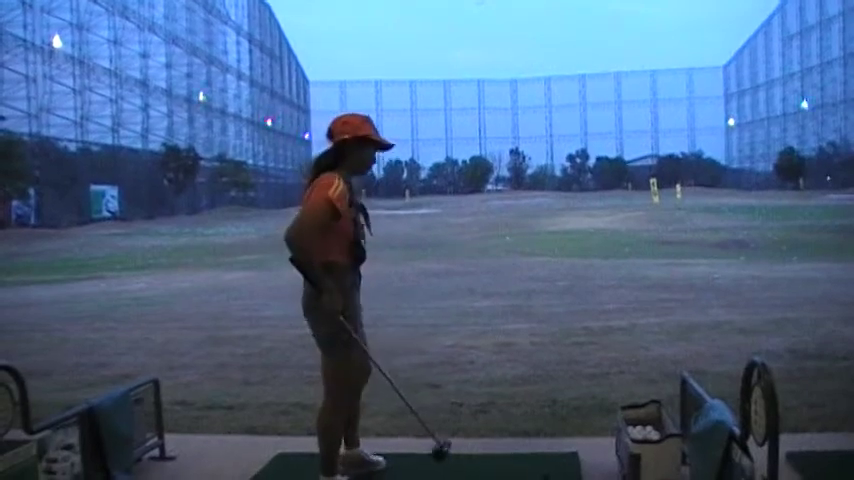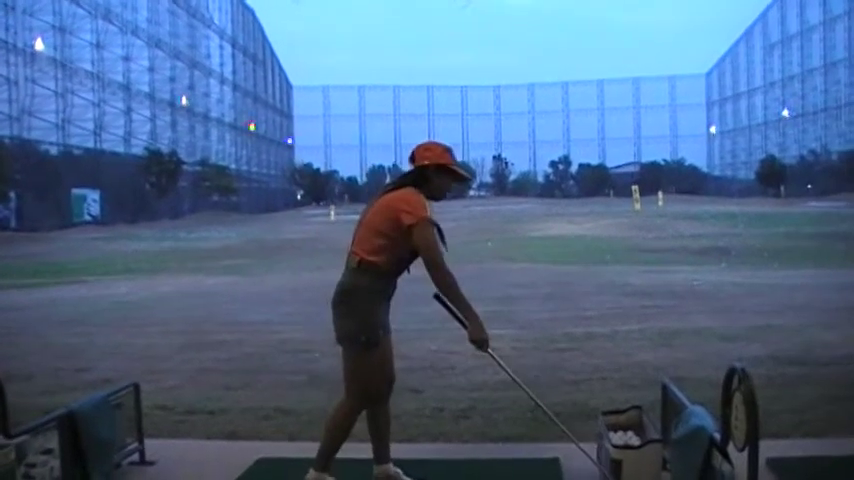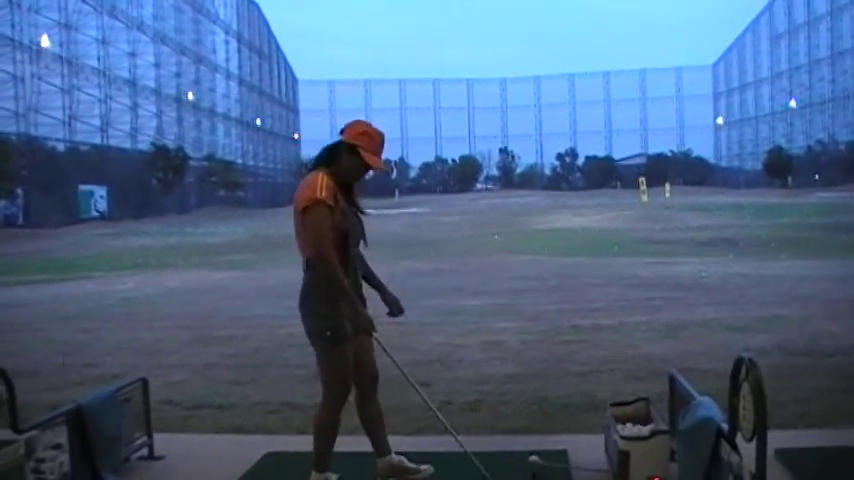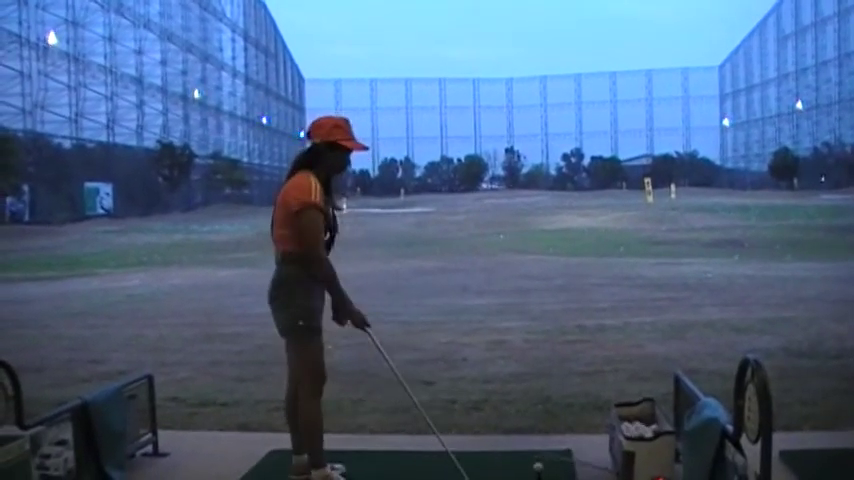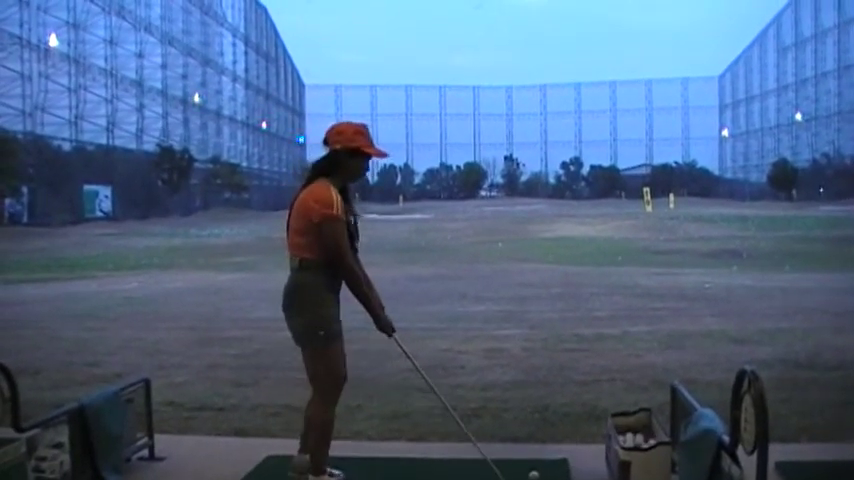
dt=1s
person 1, frame 1
left shoulder: (332, 185)
right shoulder: (334, 188)
right elbow: (295, 237)
right wrist: (324, 289)
left hip: (337, 293)
right hip: (332, 295)
left knee: (358, 374)
right knee: (338, 391)
person 1, frame 2
left shoulder: (399, 198)
right shoulder: (412, 203)
right elbow: (437, 269)
right wrist: (473, 321)
left hip: (369, 297)
right hip: (361, 299)
left knee: (382, 386)
right knee: (359, 395)
person 1, frame 3
left shoulder: (340, 192)
right shoulder: (317, 188)
right elbow: (323, 257)
left wrist: (382, 291)
right wrist: (356, 308)
left hip: (346, 297)
right hip: (325, 299)
left knee: (368, 380)
right knee: (337, 390)
person 1, frame 4
left shoulder: (312, 186)
right shoulder: (308, 189)
right elbow: (317, 257)
left wrist: (339, 300)
right wrist: (346, 304)
left hip: (299, 289)
right hip: (297, 290)
left knee: (301, 380)
right knee: (312, 383)
person 1, frame 5
left shoulder: (332, 194)
right shoulder: (325, 198)
left elbow: (350, 256)
right elbow: (344, 264)
left wrist: (375, 297)
right wrist: (375, 313)
left hip: (316, 296)
right hip: (312, 298)
left knee: (329, 383)
right knee: (328, 388)
